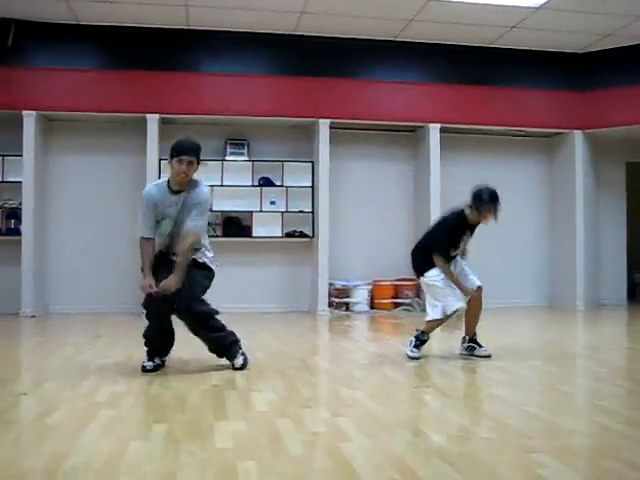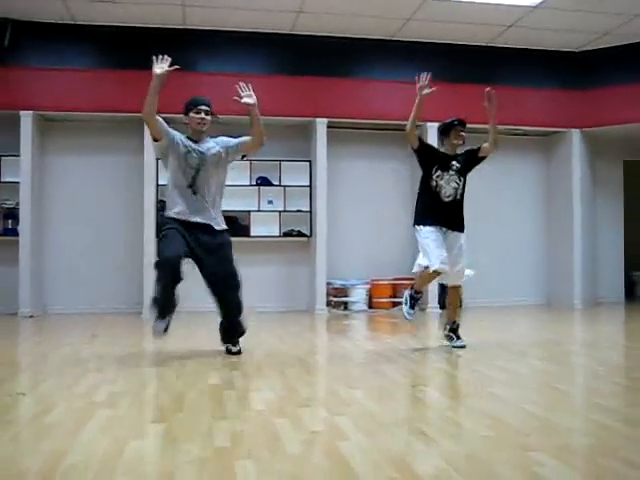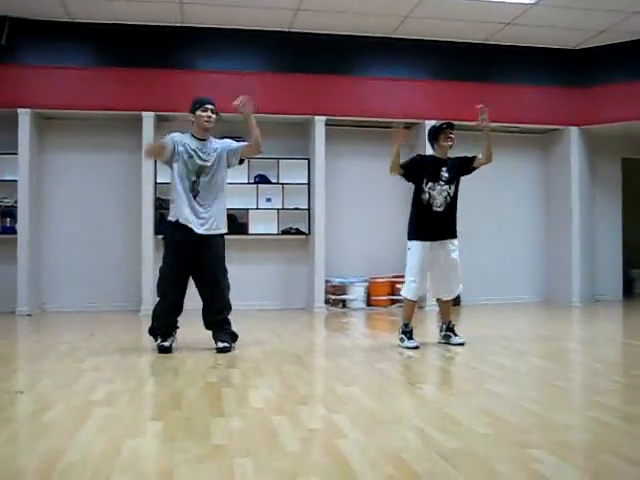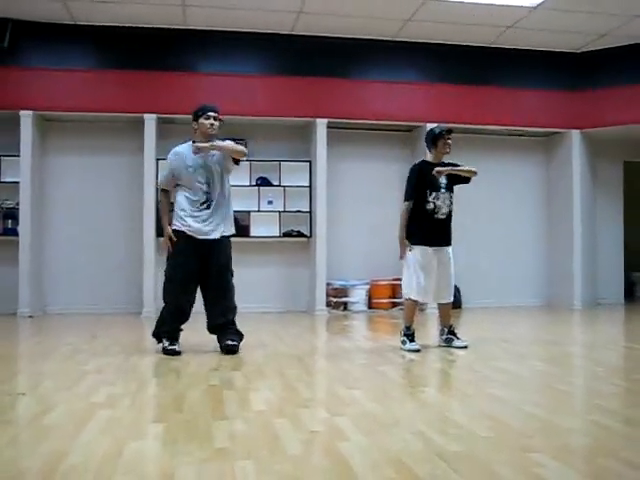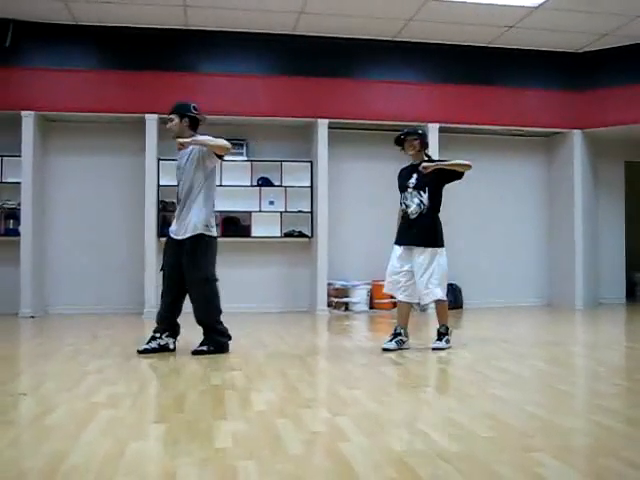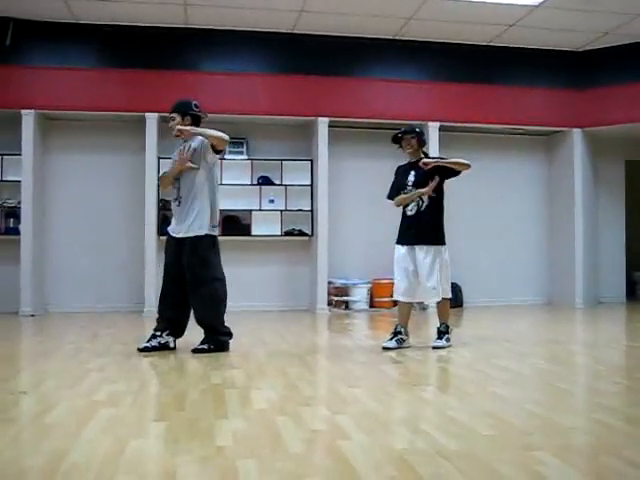
dt=0.4s
person 1, frame 1
left shoulder: (200, 194)
right shoulder: (151, 193)
left elbow: (189, 239)
right elbow: (147, 238)
left wrist: (176, 277)
right wrist: (146, 274)
left hip: (195, 260)
right hip: (163, 258)
left knee: (189, 305)
right knee: (157, 299)
left ankle: (230, 346)
right ankle: (157, 352)
person 1, frame 2
left shoulder: (221, 146)
right shoulder: (172, 142)
left elbow: (257, 143)
right elbow: (149, 117)
left wrist: (253, 109)
right wrist: (157, 79)
left hip: (212, 226)
right hip: (177, 222)
left knee: (227, 284)
right knee: (169, 259)
left ankle: (231, 336)
right ankle: (164, 309)
person 1, frame 3
left shoulder: (223, 147)
right shoulder: (177, 142)
left elbow: (255, 149)
right elbow: (151, 152)
left wrist: (249, 119)
right wrist: (162, 144)
left hip: (213, 229)
right hip: (180, 225)
left knee: (215, 286)
right knee: (171, 285)
left ankle: (222, 333)
right ankle: (163, 333)
person 1, frame 4
left shoulder: (222, 150)
right shoulder: (178, 154)
left elbow: (242, 152)
right elbow: (164, 190)
left wrist: (213, 146)
right wrist: (166, 224)
left hip: (218, 233)
right hip: (186, 232)
left knee: (220, 287)
right knee: (179, 287)
left ankle: (227, 334)
right ankle: (168, 335)
person 1, frame 5
left shoulder: (202, 146)
right shoulder: (182, 154)
left elbow: (225, 146)
left wrist: (194, 141)
left hip: (198, 231)
right hip: (178, 231)
left knee: (201, 286)
right knee: (171, 286)
left ankle: (216, 337)
right ankle: (165, 334)
person 1, frame 6
left shoulder: (203, 144)
right shoulder: (181, 149)
left elbow: (223, 139)
right elbow: (165, 182)
left wrist: (192, 131)
right wrist: (176, 168)
left hip: (200, 230)
right hip: (178, 229)
left knee: (205, 285)
right knee: (173, 284)
left ankle: (217, 336)
right ankle: (166, 333)
person 2, frame 1
left shoulder: (473, 217)
right shoulder: (452, 223)
right elbow: (439, 260)
left wrist: (462, 249)
right wrist: (462, 288)
left hip: (449, 259)
right hip: (427, 262)
left knee: (476, 291)
right knee: (450, 305)
left ankle: (469, 342)
right ankle: (419, 338)
person 2, frame 2
left shoulder: (466, 159)
right shoulder: (430, 156)
left elbow: (491, 146)
right elbow: (411, 133)
left wrist: (492, 111)
right wrist: (420, 99)
left hip: (455, 227)
right hip: (428, 224)
left knee: (455, 280)
right knee: (438, 265)
left ankle: (451, 328)
right ankle: (413, 294)
person 2, frame 3
left shoulder: (457, 164)
right shoulder: (421, 162)
left elbow: (486, 159)
right elbow: (395, 169)
left wrist: (485, 131)
right wrist: (398, 144)
left hip: (447, 237)
right hip: (420, 236)
left knee: (447, 286)
right knee: (414, 285)
left ankle: (446, 329)
right ankle: (405, 331)
person 2, frame 4
left shoulder: (448, 169)
right shoulder: (419, 169)
left elbow: (473, 173)
right elbow: (408, 204)
left wrist: (450, 170)
right wrist: (402, 236)
left hip: (443, 240)
right hip: (420, 241)
left knee: (445, 289)
right knee: (415, 289)
left ankle: (447, 333)
right ankle: (407, 334)
person 2, frame 5
left shoulder: (436, 169)
right shoulder: (403, 173)
left elbow: (467, 166)
left wrist: (435, 165)
right wrist: (397, 232)
left hip: (430, 239)
right hip: (404, 240)
left knee: (435, 288)
right knee: (403, 290)
left ankle: (443, 333)
right ankle: (400, 334)
person 2, frame 6
left shoulder: (435, 165)
right shoulder: (401, 170)
left elbow: (466, 165)
right elbow: (397, 201)
left wrist: (436, 161)
right wrist: (421, 192)
left hip: (431, 237)
right hip: (406, 237)
left knee: (438, 286)
right knee: (404, 287)
left ankle: (444, 331)
right ankle: (401, 333)
